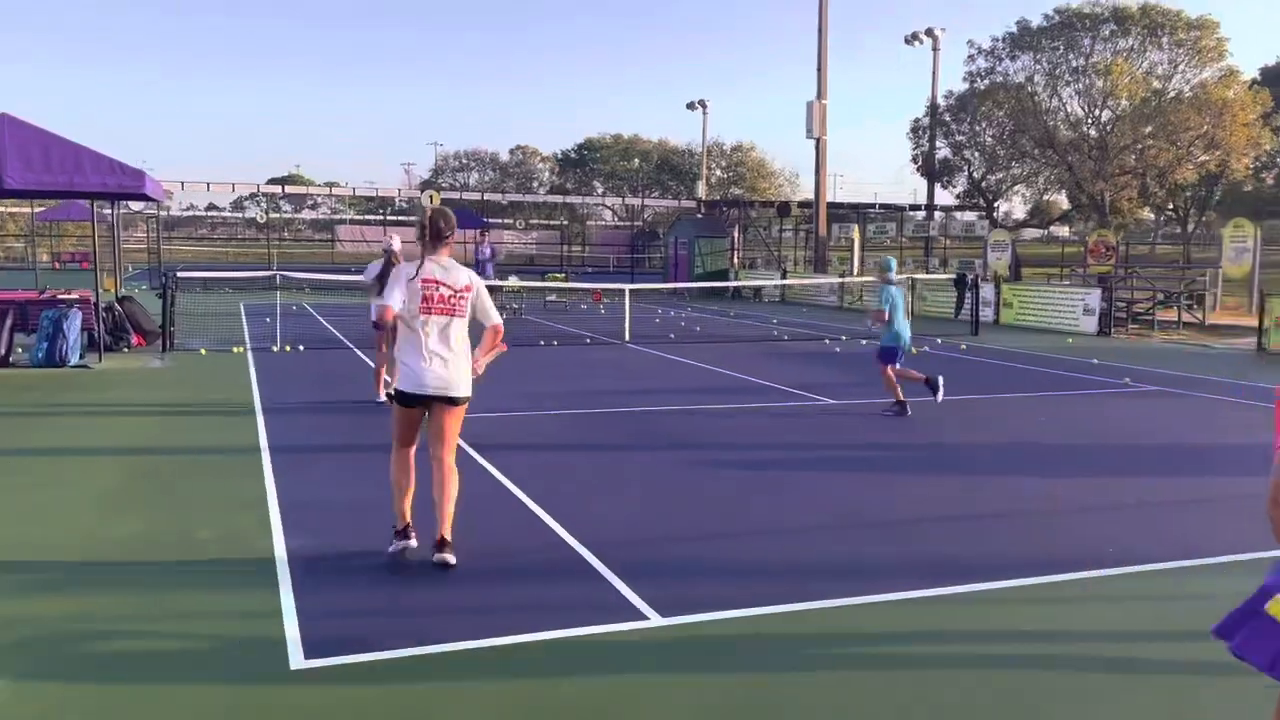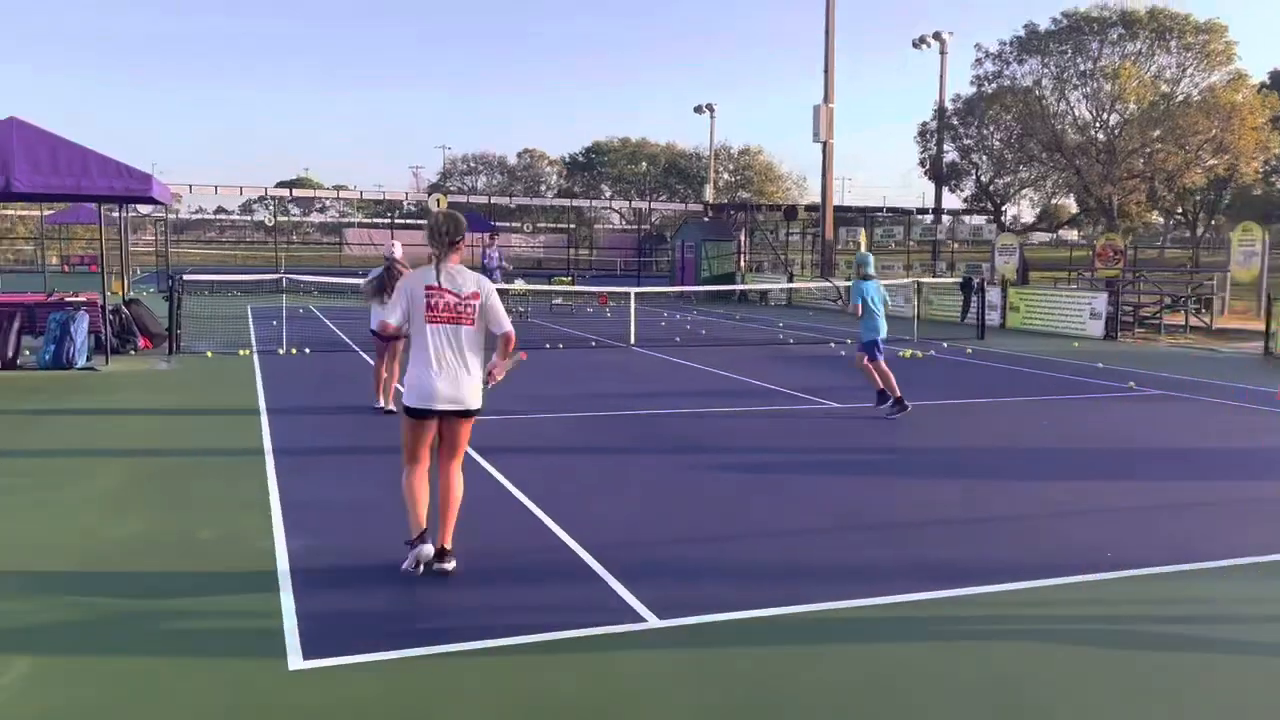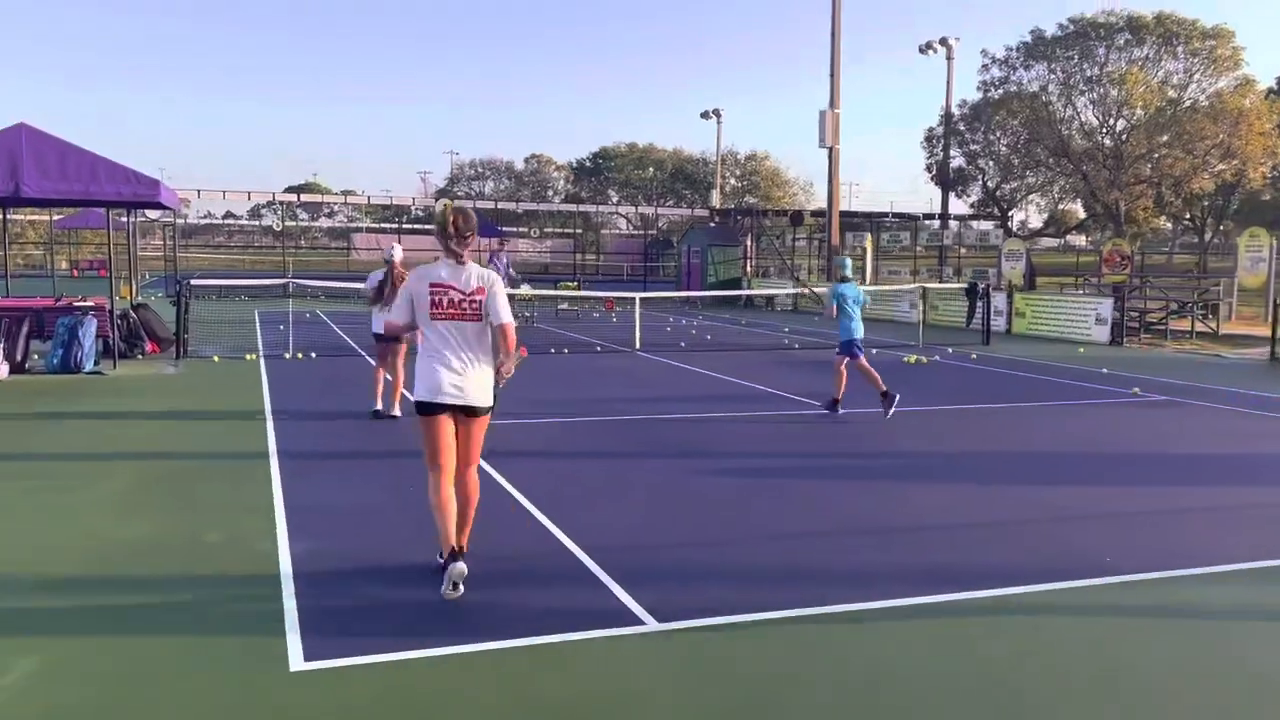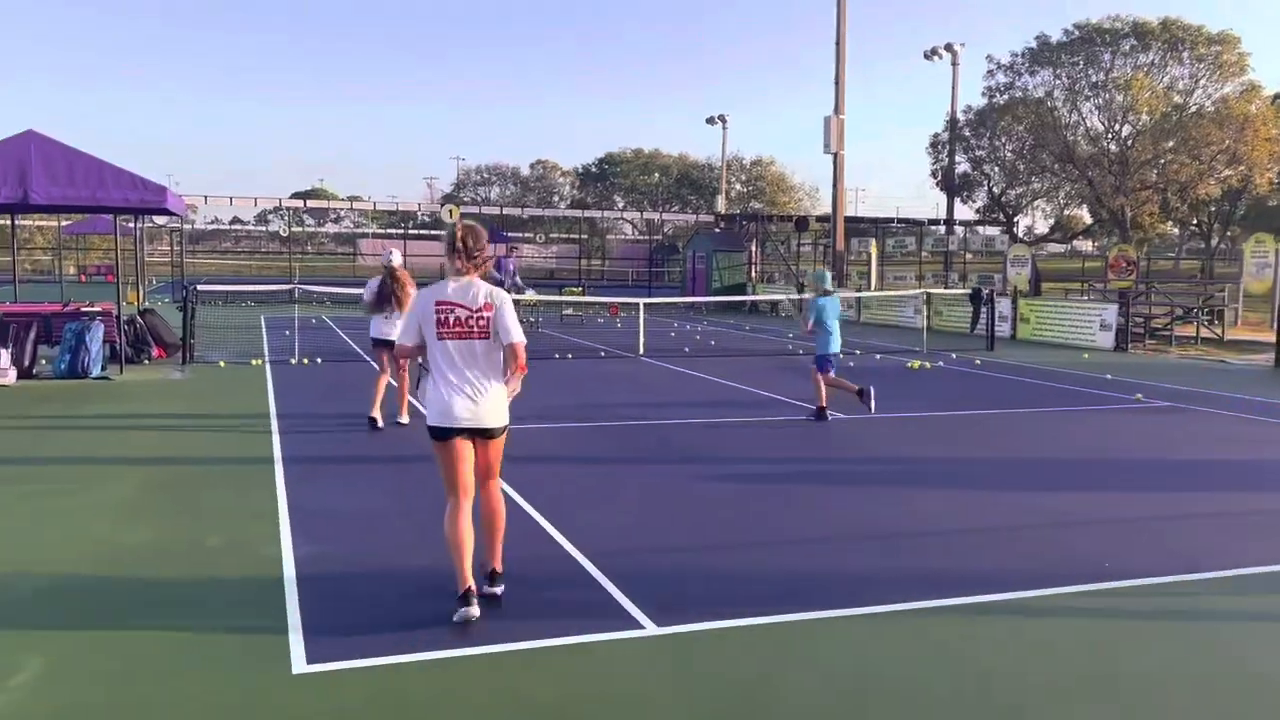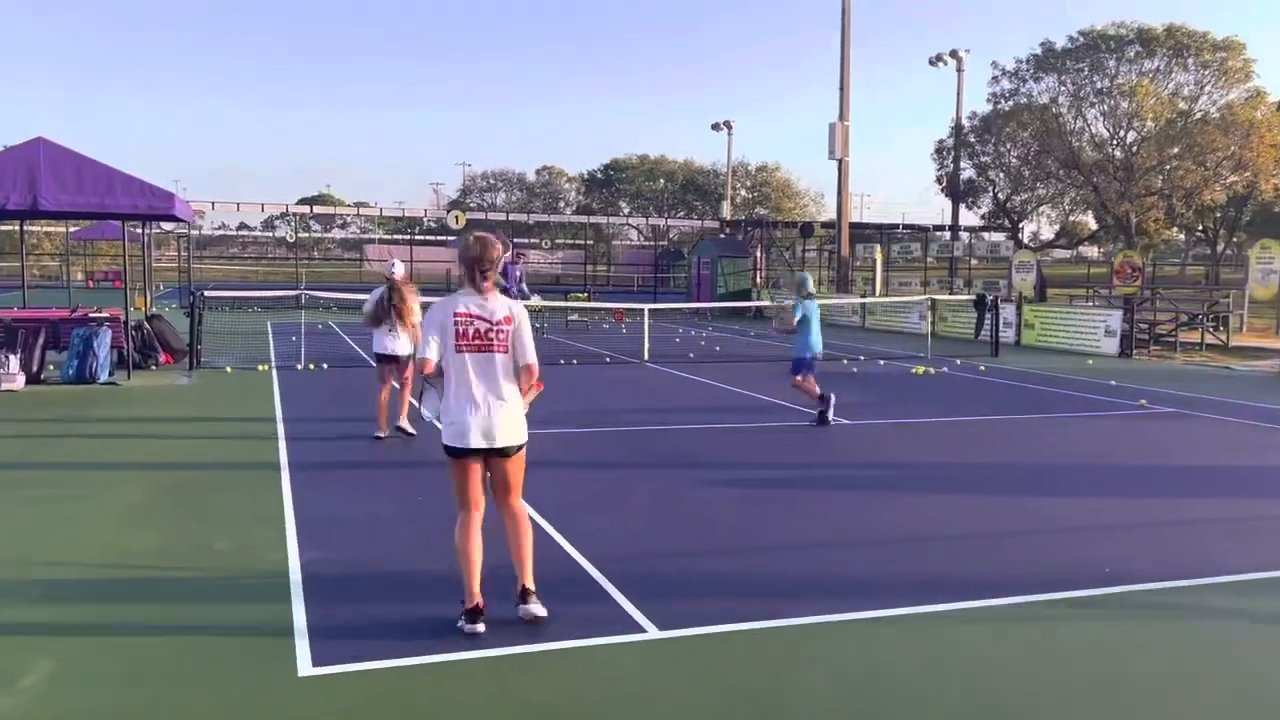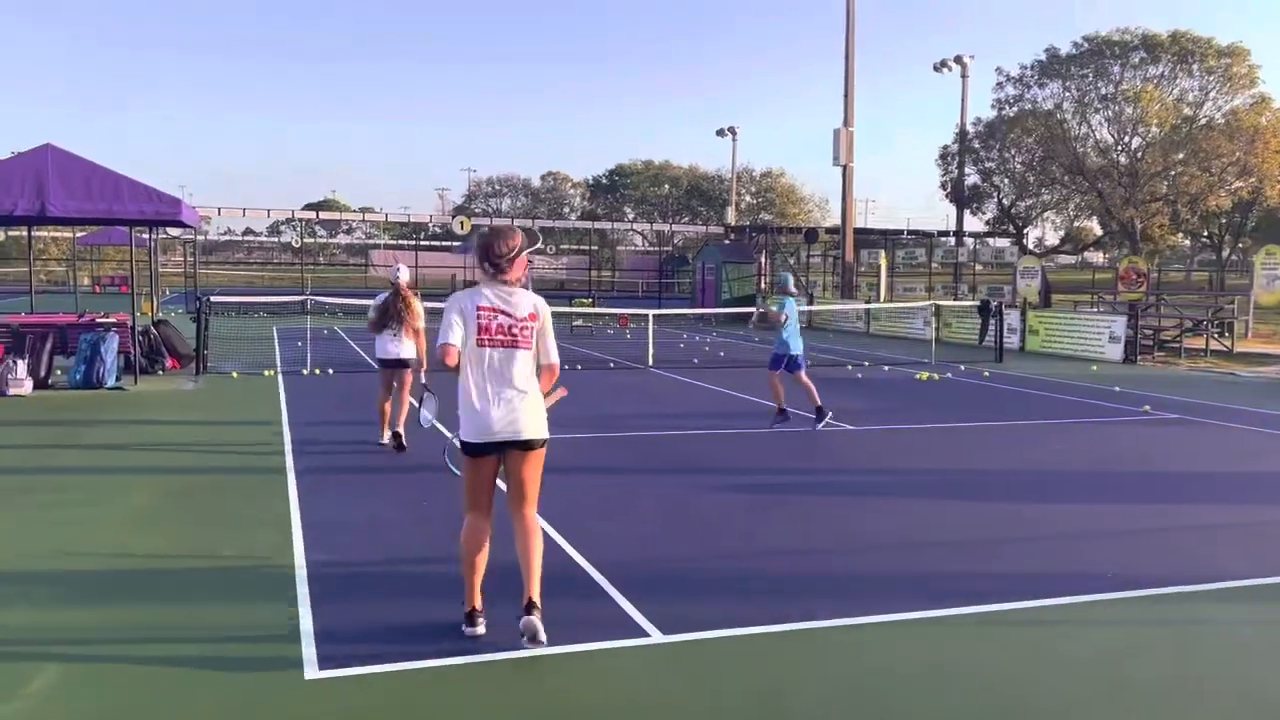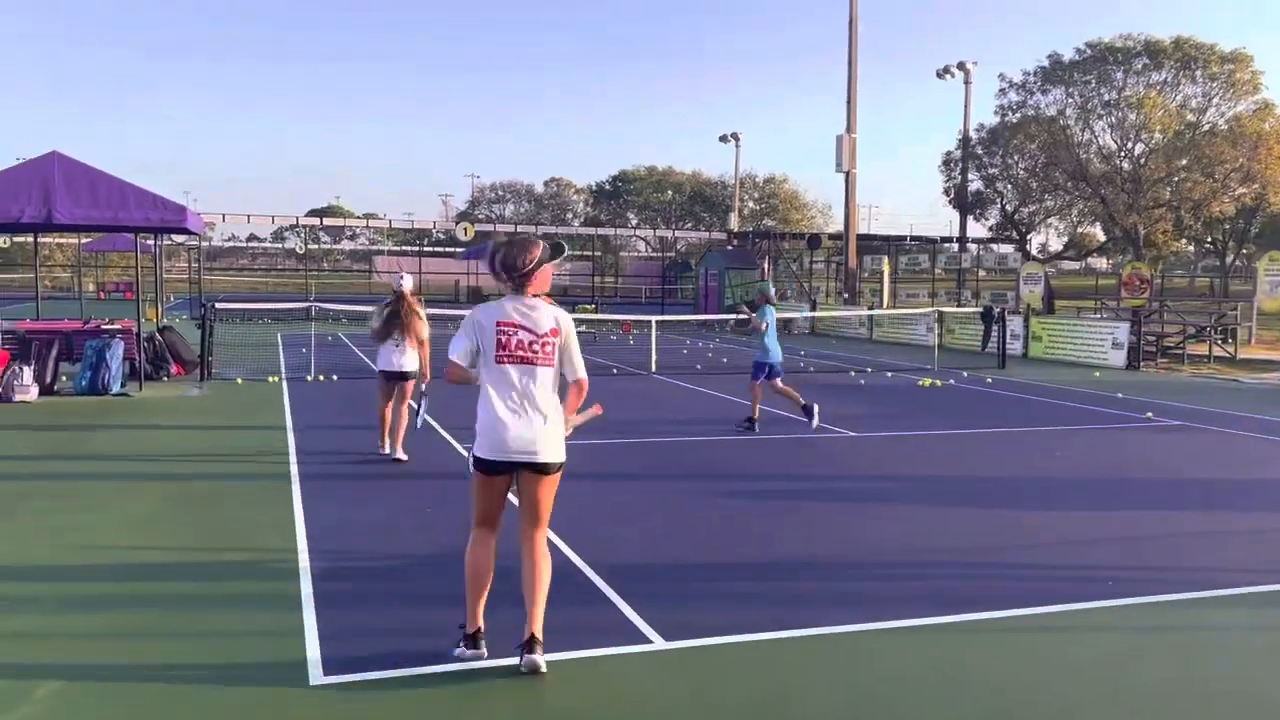
dt=0.1s
person 1, frame 1
left shoulder: (406, 272)
right shoulder: (469, 278)
left elbow: (386, 316)
right elbow: (496, 329)
left wrist: (404, 320)
right wrist: (479, 359)
left hip: (414, 378)
right hip: (455, 379)
left knee: (403, 450)
right knee: (443, 458)
left ankle: (403, 527)
right ankle: (443, 540)
person 1, frame 2
left shoulder: (414, 281)
right shoulder: (481, 285)
left elbow: (387, 329)
right elbow: (507, 337)
right wrist: (498, 365)
left hip: (423, 391)
right hip: (465, 391)
left knee: (414, 465)
right knee: (450, 468)
left ankle: (419, 537)
right ankle: (441, 548)
person 1, frame 3
left shoulder: (419, 277)
right shoulder: (488, 279)
left elbow: (393, 328)
right elbow: (506, 331)
right wrist: (505, 361)
left hip: (435, 387)
right hip: (477, 387)
left knee: (441, 473)
right knee: (467, 469)
left ankle: (451, 555)
right ankle: (458, 550)
person 1, frame 4
left shoulder: (426, 298)
right shoulder: (497, 297)
left elbow: (404, 350)
right elbow: (516, 353)
right wrist: (511, 384)
left hip: (447, 412)
right hip: (490, 409)
left knee: (460, 499)
right knee: (489, 487)
left ankle: (466, 592)
right ankle: (495, 571)
person 1, frame 5
left shoulder: (442, 310)
right shoulder: (514, 310)
left elbow: (425, 367)
right elbow: (530, 371)
left hip: (461, 427)
right hip: (507, 425)
left knee: (470, 513)
right knee: (512, 503)
left ankle: (474, 608)
right ankle: (526, 592)
person 1, frame 6
left shoulder: (462, 301)
right shoulder: (537, 306)
left elbow: (448, 357)
right elbow: (551, 369)
left wrist: (468, 362)
left hip: (479, 424)
right hip: (527, 423)
left knee: (478, 514)
right knee: (525, 514)
left ankle: (473, 611)
right ankle: (532, 607)
person 1, frame 7
left shoulder: (482, 316)
right shoulder: (560, 319)
left elbow: (454, 373)
right elbow: (579, 385)
right wrist: (563, 417)
left hip: (496, 442)
right hip: (544, 442)
left knee: (484, 530)
right knee: (534, 537)
left ankle: (473, 631)
right ankle: (533, 641)
